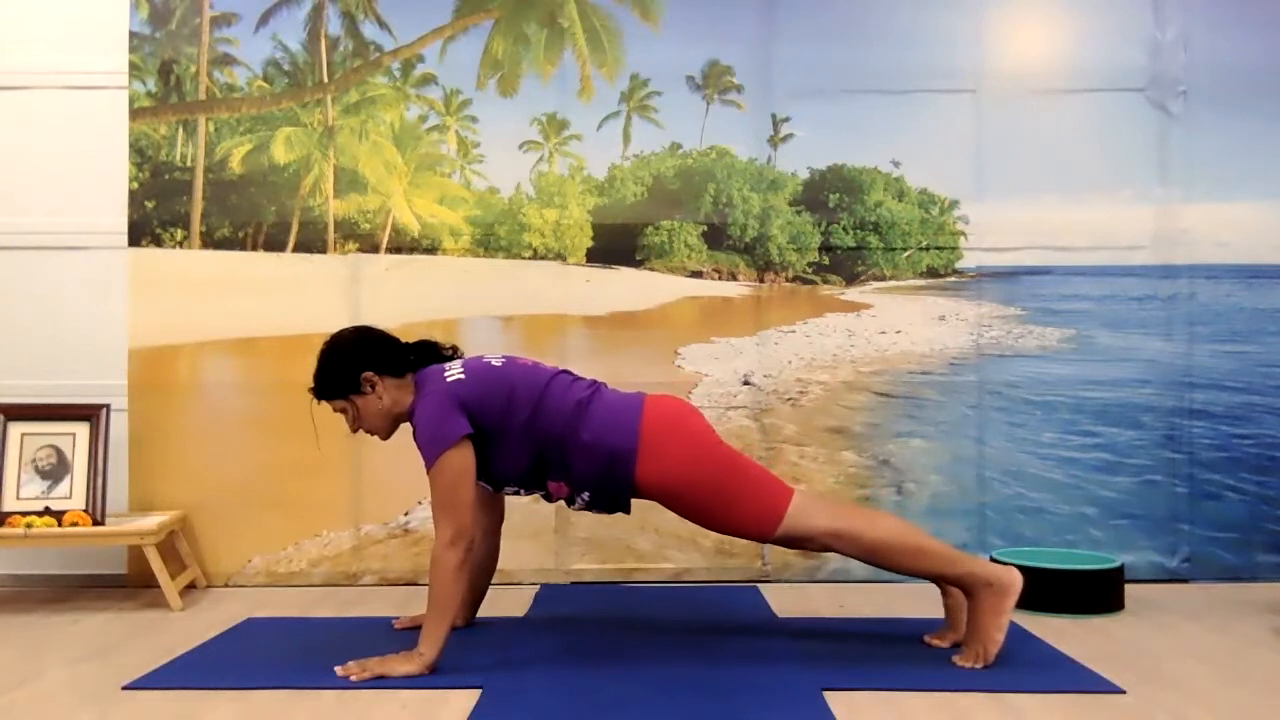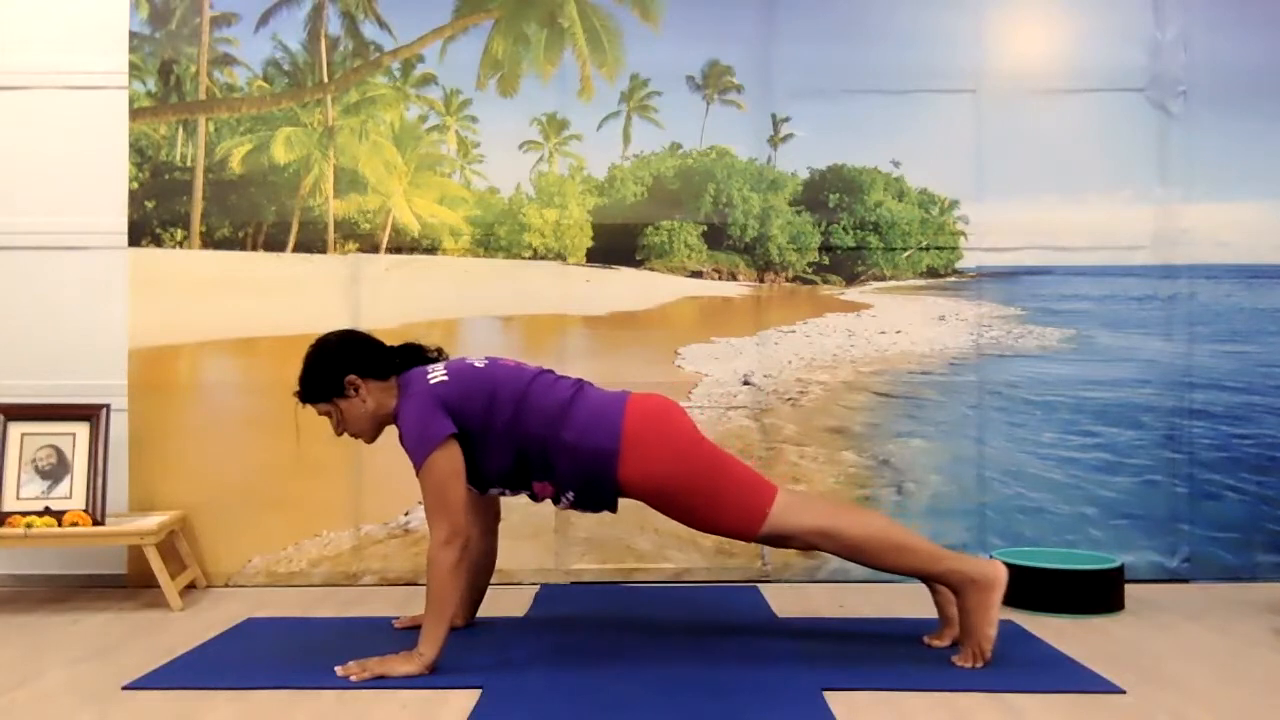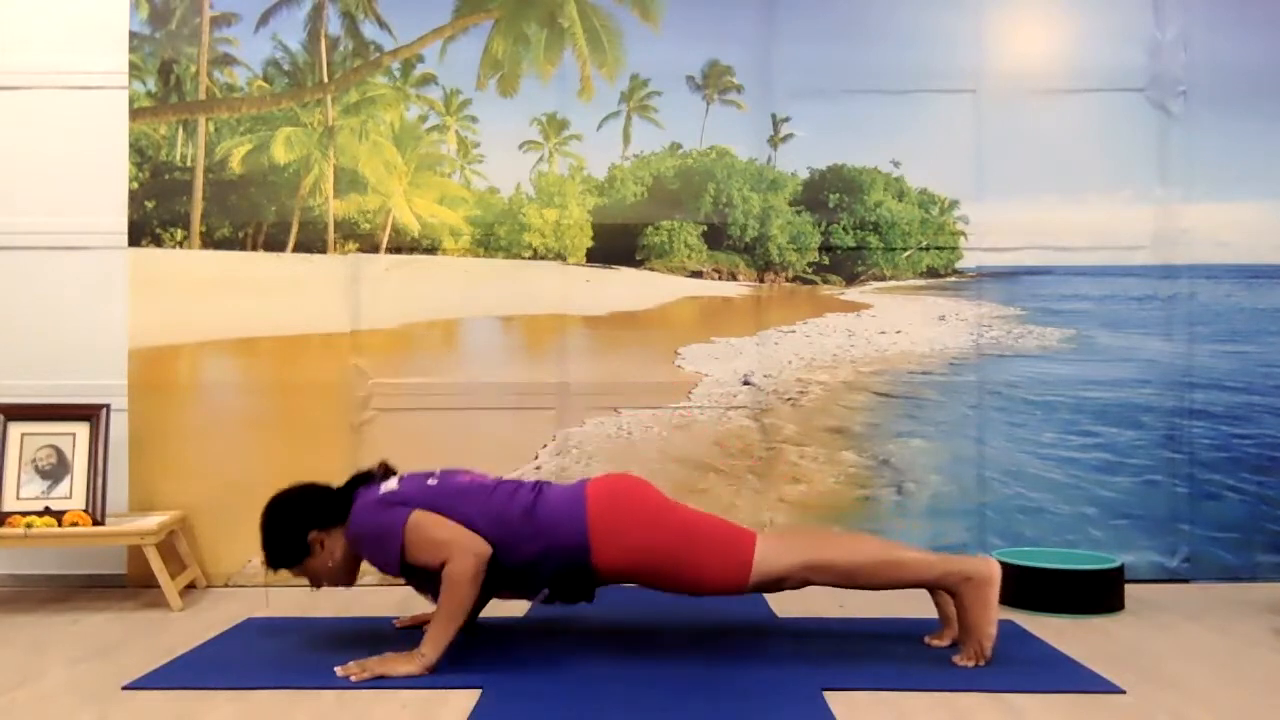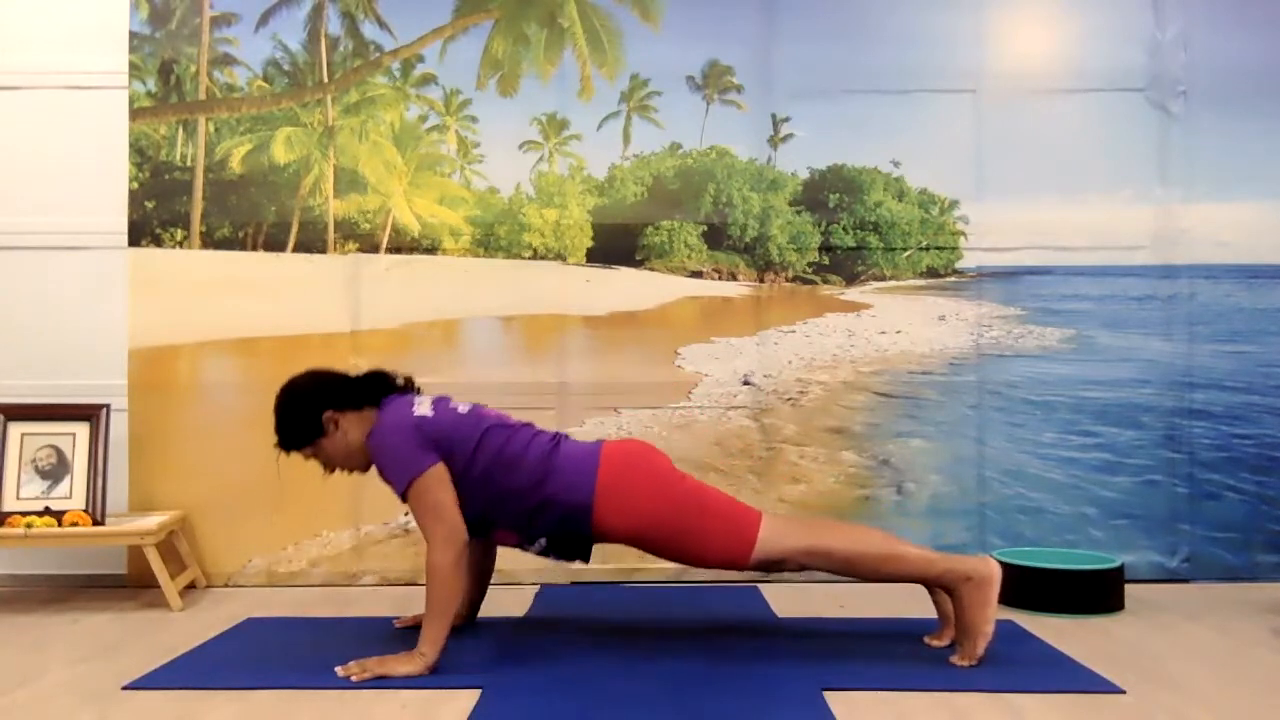
dt=0.7s
person 1, frame 1
left shoulder: (431, 403)
right shoulder: (457, 389)
left elbow: (454, 538)
right elbow: (487, 519)
left wrist: (423, 654)
right wrist: (461, 613)
left hip: (655, 452)
right hip: (652, 435)
left knee: (810, 525)
right knee: (804, 521)
left ankle: (983, 579)
right ankle: (949, 577)
person 1, frame 2
left shoulder: (416, 406)
right shoulder: (440, 392)
left elbow: (451, 538)
right elbow: (483, 518)
left wrist: (423, 652)
right wrist: (460, 613)
left hip: (640, 446)
right hip: (636, 433)
left knee: (798, 522)
right knee: (789, 521)
left ankle: (969, 574)
right ankle: (944, 574)
person 1, frame 3
left shoulder: (369, 521)
right shoulder: (393, 495)
left elbow: (473, 553)
left wrist: (425, 653)
right wrist: (451, 614)
left hip: (610, 529)
right hip: (606, 507)
left knee: (785, 560)
right knee: (778, 560)
left ankle: (963, 573)
right ankle: (942, 579)
person 1, frame 4
left shoulder: (393, 433)
right shoulder: (417, 418)
left elbow: (447, 544)
right elbow: (481, 524)
left wrist: (424, 654)
right wrist: (461, 614)
left hip: (620, 493)
right hip: (617, 479)
left knee: (785, 545)
right knee: (779, 543)
left ankle: (963, 573)
right ankle: (942, 575)
